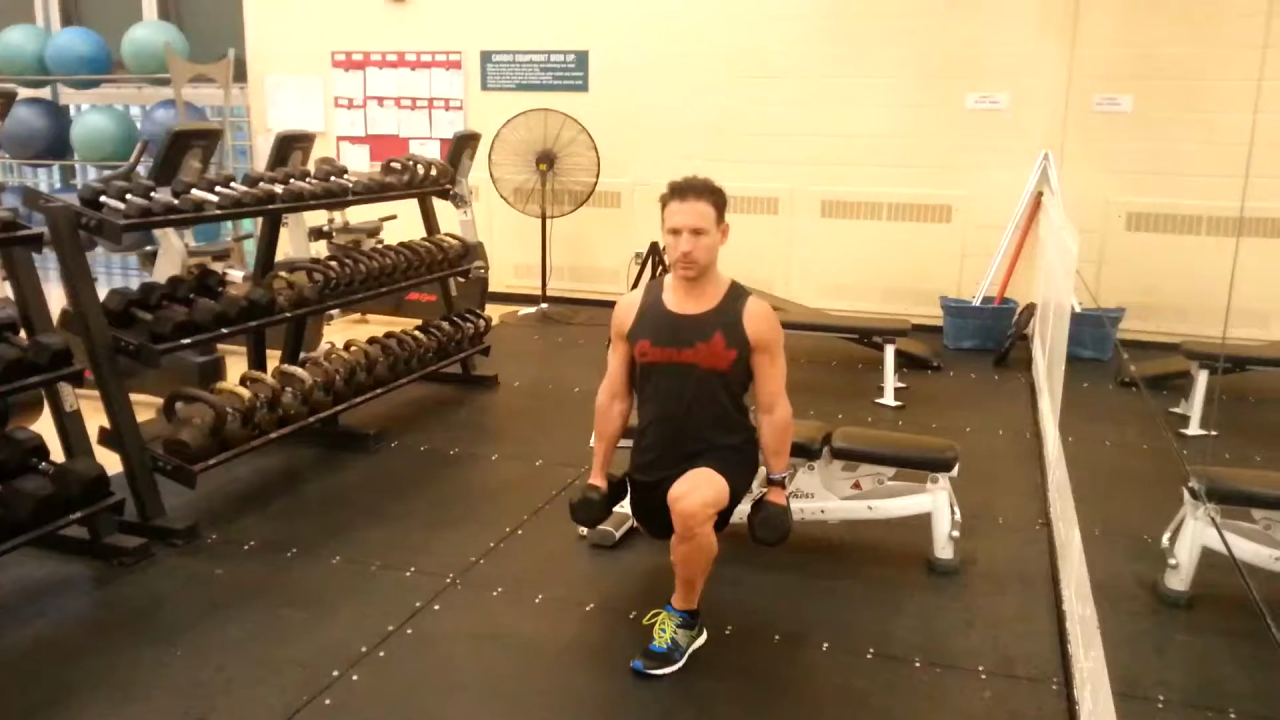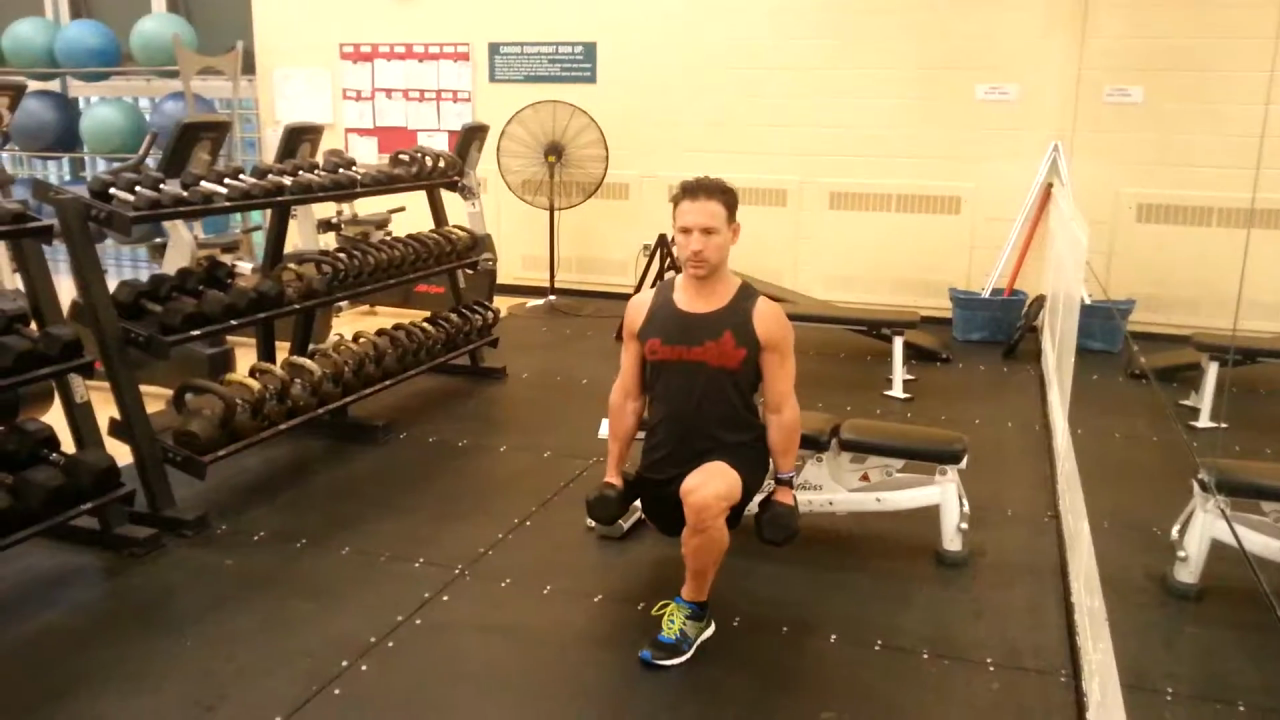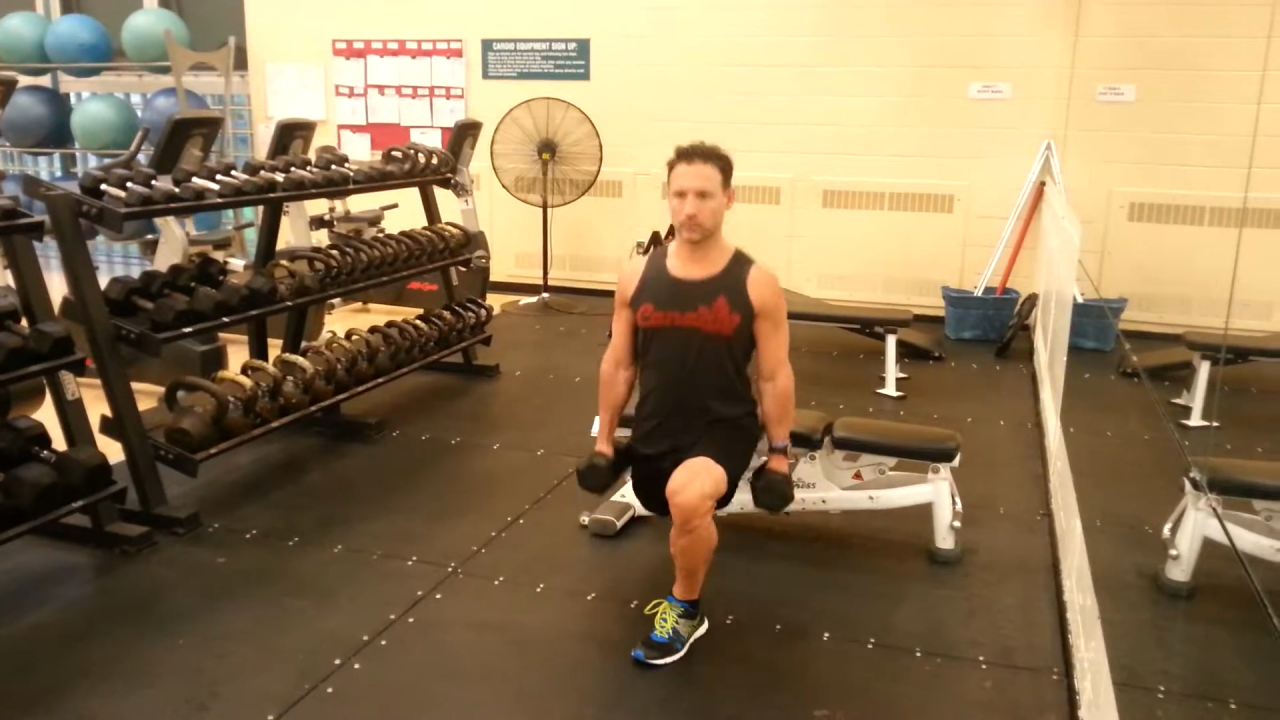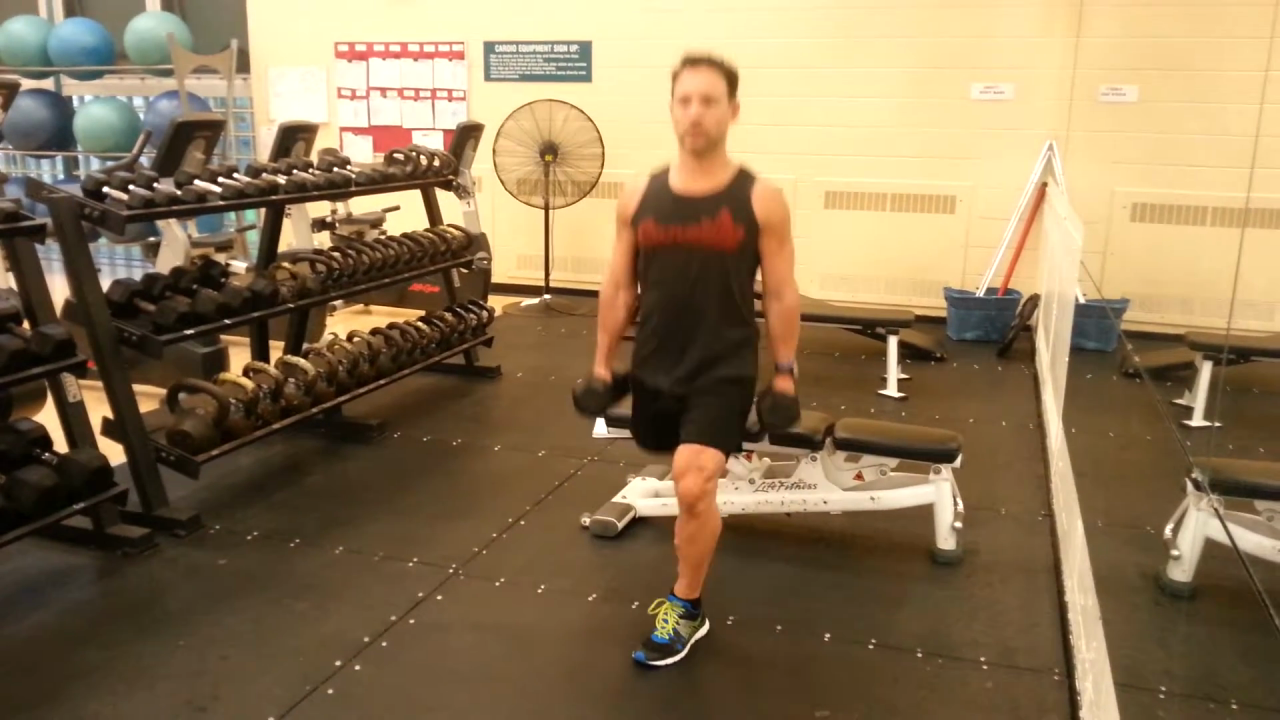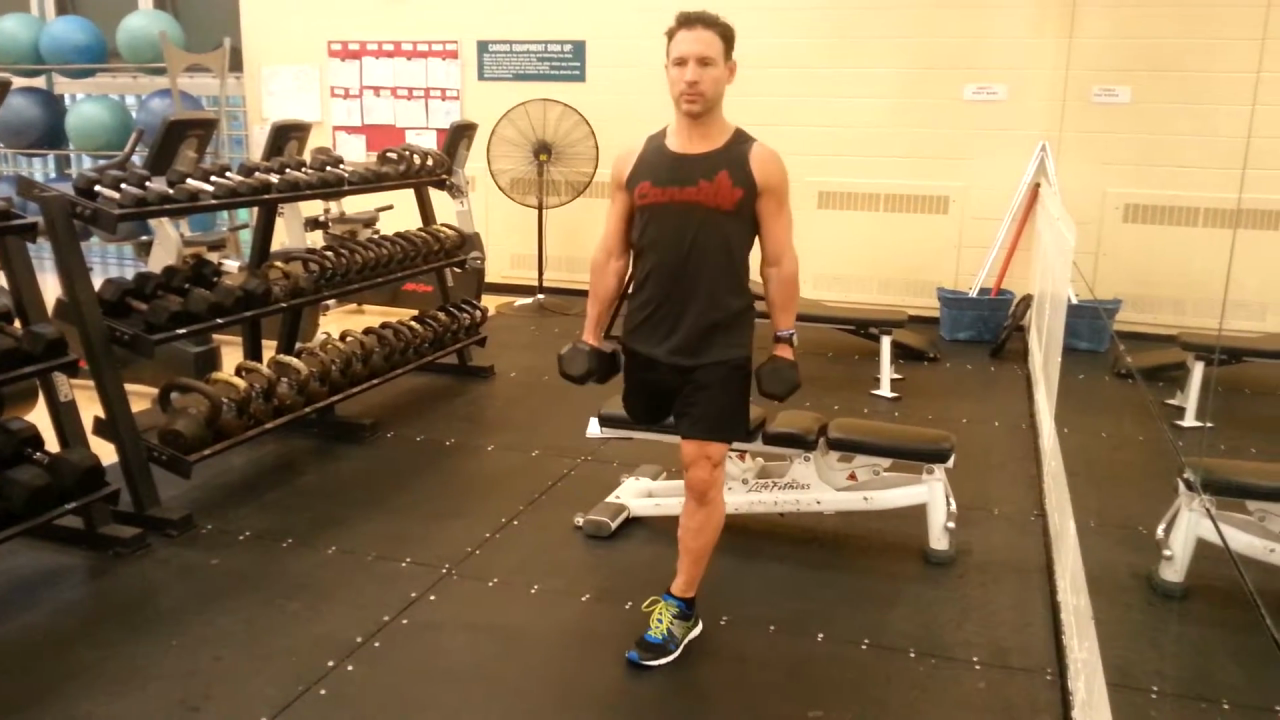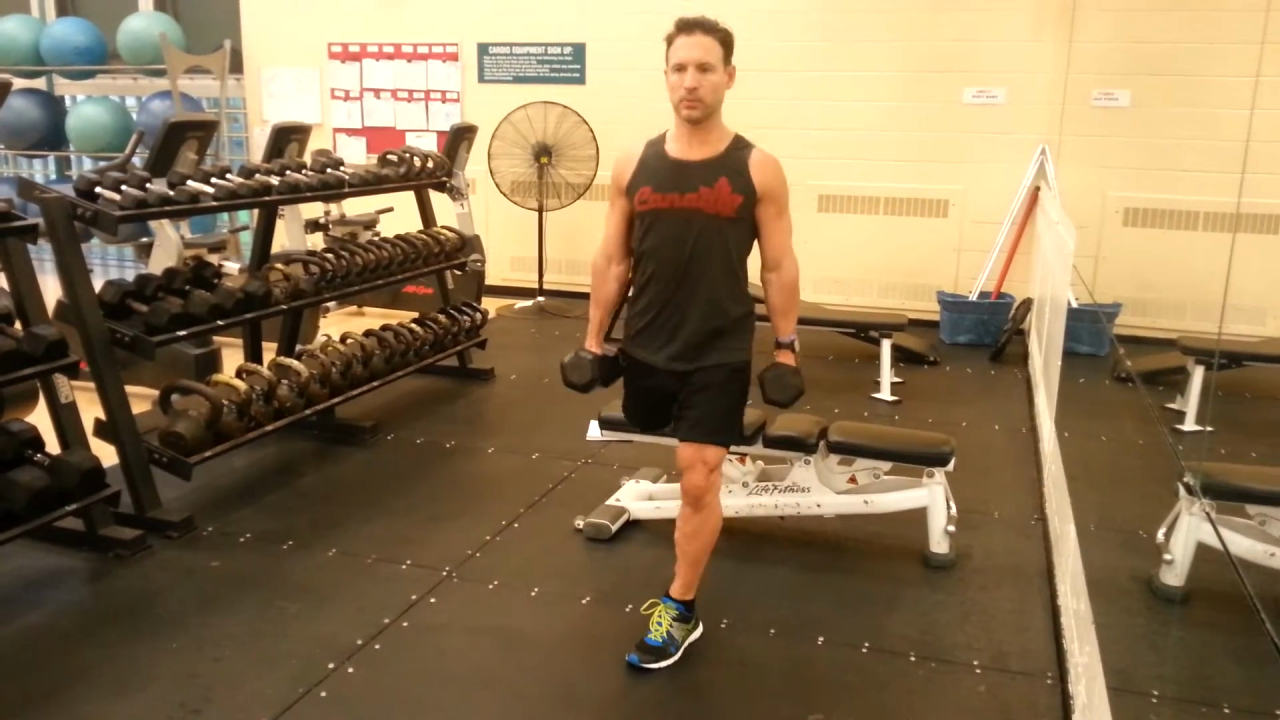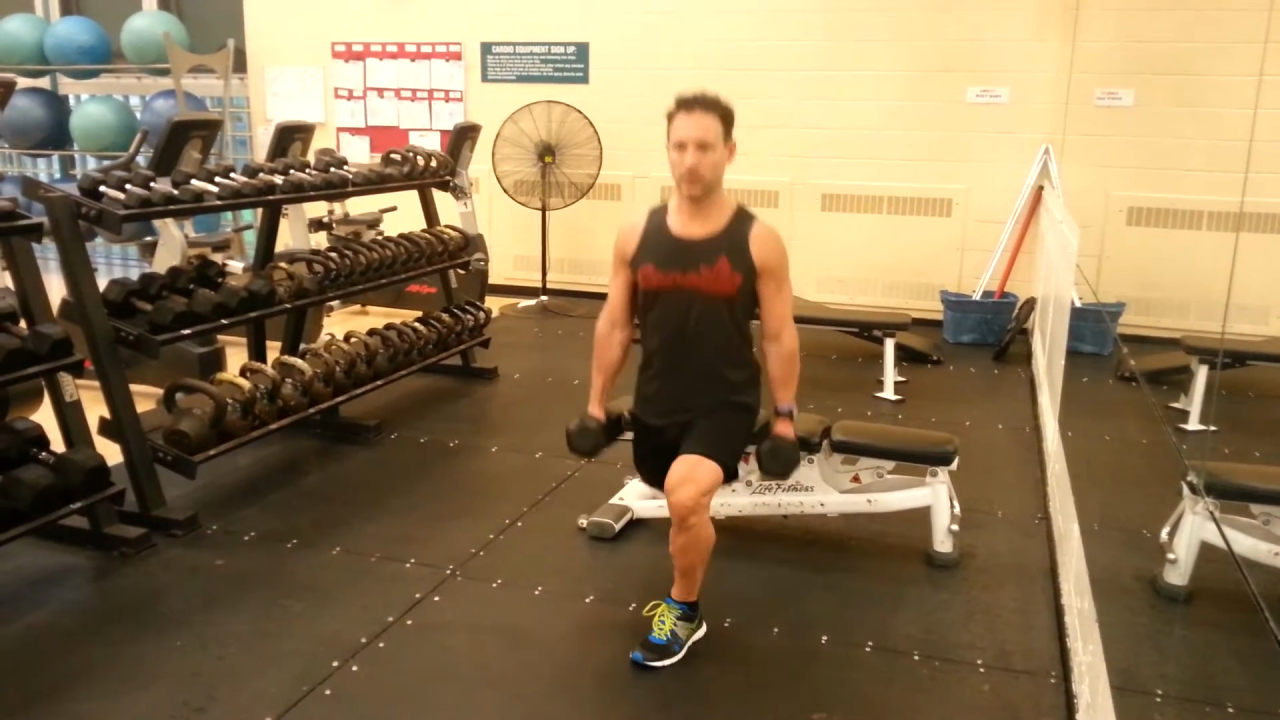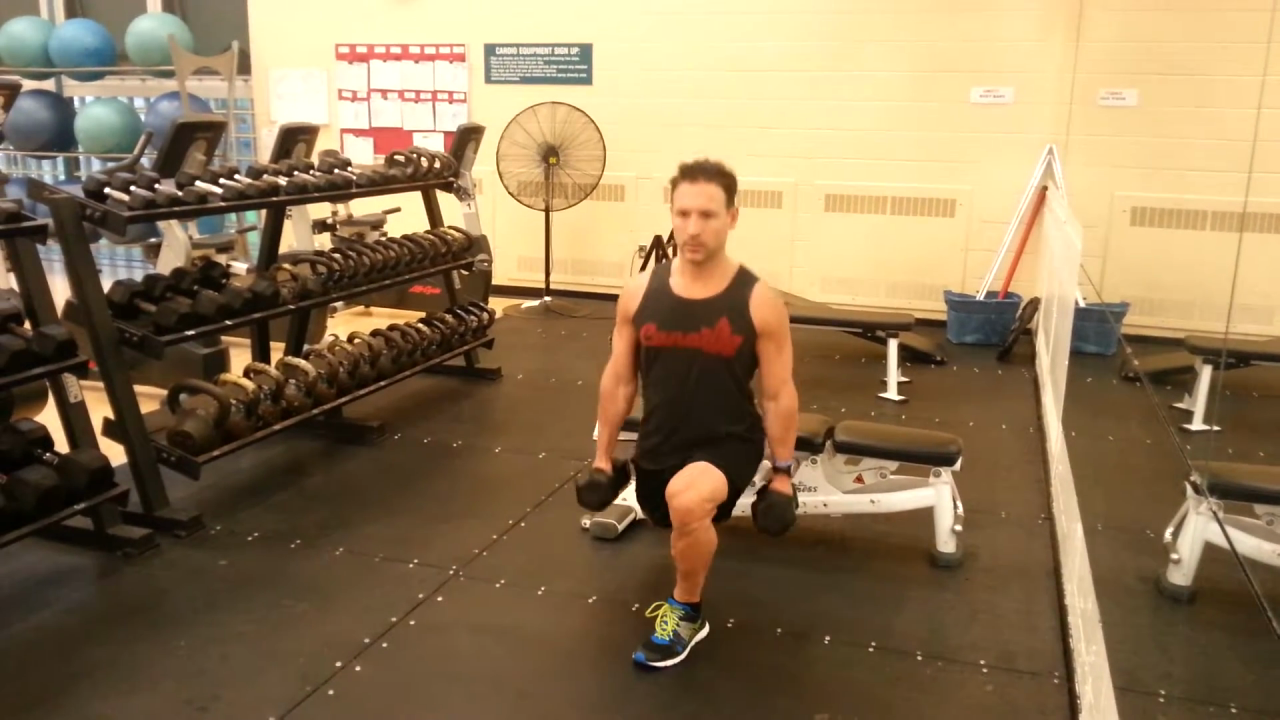
dt=0.3s
person 1, frame 1
left shoulder: (754, 317)
right shoulder: (632, 309)
left elbow: (773, 409)
right elbow: (614, 396)
left wrist: (776, 484)
right wrist: (598, 469)
left hip: (723, 454)
right hip: (653, 458)
left knee: (689, 506)
left ankle: (684, 619)
person 1, frame 2
left shoulder: (763, 318)
right shoulder: (643, 308)
left elbow: (781, 410)
right elbow: (627, 396)
left wrist: (784, 483)
right wrist: (613, 468)
left hip: (734, 451)
right hip: (663, 456)
left knee: (701, 498)
left ankle: (692, 612)
person 1, frame 3
left shoulder: (756, 284)
right shoulder: (637, 276)
left elbow: (775, 377)
right elbow: (618, 364)
left wrist: (778, 452)
right wrist: (605, 436)
left hip: (724, 427)
right hip: (654, 429)
left knee: (687, 501)
right knee: (662, 503)
left ankle: (685, 610)
person 1, frame 4
left shoulder: (760, 200)
right shoulder: (639, 197)
left elbow: (781, 295)
right elbow: (619, 288)
left wrist: (783, 371)
right wrist: (602, 361)
left hip: (723, 371)
right hip: (654, 367)
left knee: (692, 486)
right knee: (674, 462)
left ankle: (687, 609)
person 1, frame 5
left shoulder: (757, 163)
right shoulder: (635, 161)
left elbow: (780, 261)
right elbow: (611, 255)
left wrist: (784, 340)
right wrist: (591, 331)
left hip: (719, 348)
right hip: (646, 340)
left knee: (701, 478)
right knee: (688, 457)
left ankle: (681, 607)
person 1, frame 6
left shoulder: (757, 168)
right shoulder: (633, 165)
left elbow: (779, 267)
right elbow: (612, 260)
left wrist: (785, 347)
right wrist: (594, 337)
left hip: (718, 352)
right hip: (646, 346)
left knee: (698, 481)
right knee: (684, 456)
left ankle: (680, 610)
person 1, frame 7
left shoulder: (758, 242)
right shoulder: (636, 235)
left elbow: (780, 337)
right elbow: (614, 325)
left wrist: (784, 415)
right wrist: (597, 401)
left hip: (724, 402)
right hip: (657, 401)
left knee: (685, 497)
right knee: (670, 487)
left ankle: (684, 612)
person 1, frame 8
left shoulder: (759, 302)
right shoulder: (639, 293)
left elbow: (779, 396)
right elbow: (618, 380)
left wrist: (782, 471)
right wrist: (603, 452)
left hip: (728, 441)
right hip: (659, 445)
left knee: (687, 501)
right knee: (671, 508)
left ankle: (687, 612)
